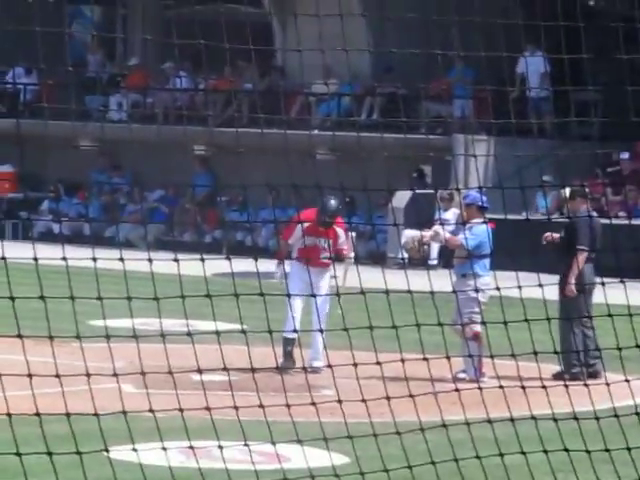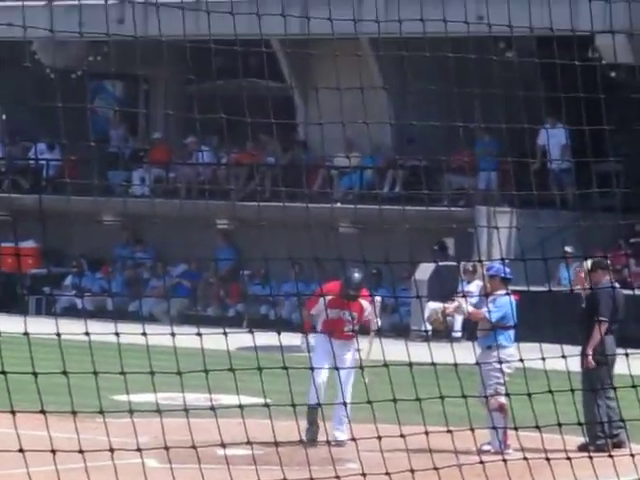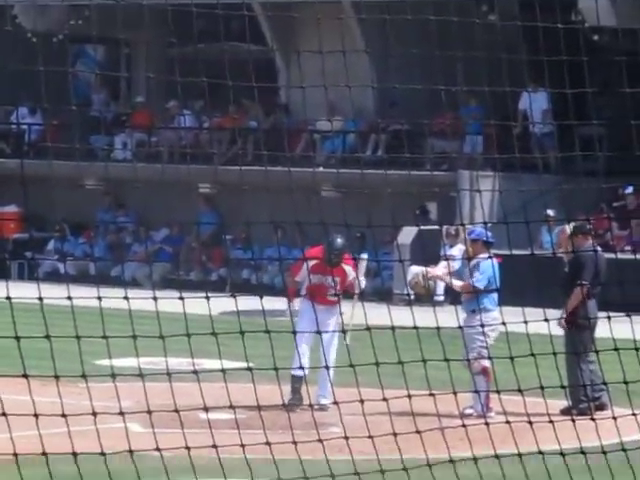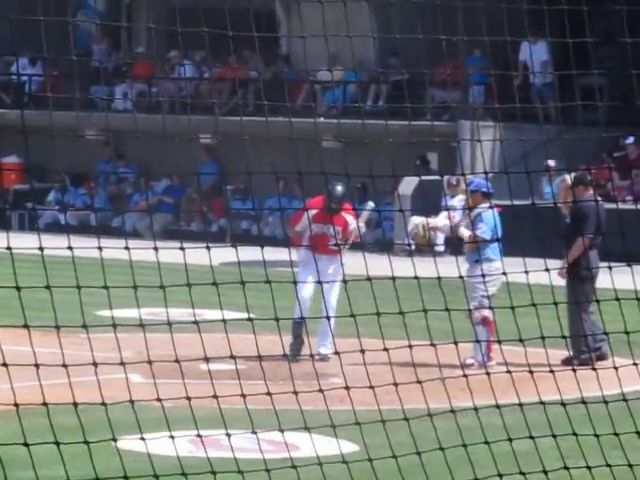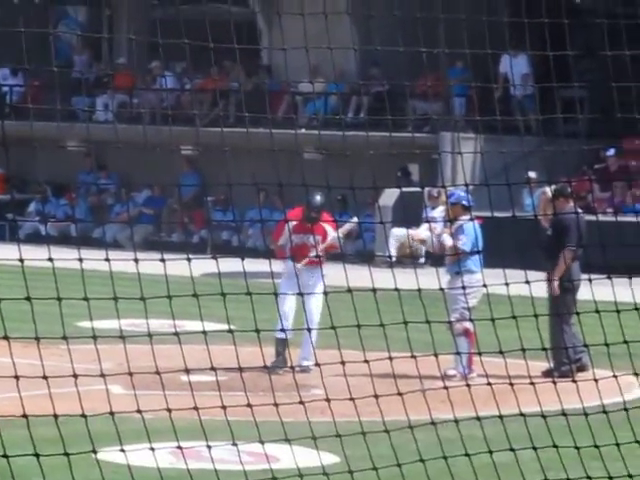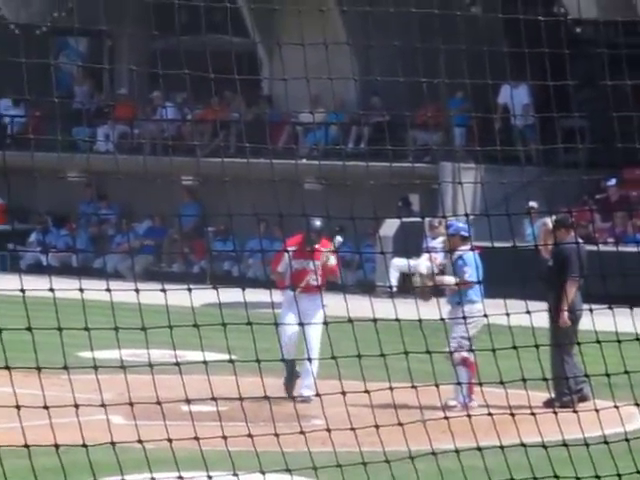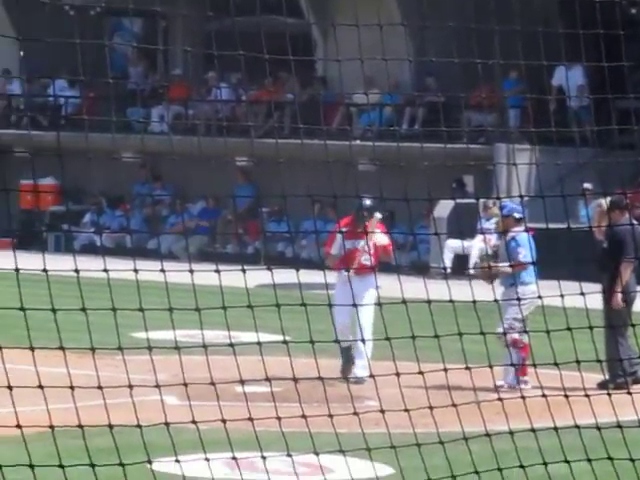
dt=0.2s
person 1, frame 1
left shoulder: (579, 220)
right shoulder: (592, 218)
left elbow: (581, 252)
left wrist: (570, 279)
right wrist: (556, 238)
left hip: (577, 277)
right hip: (586, 276)
left knee: (571, 322)
right knee: (585, 322)
left ankle: (574, 369)
right ankle: (593, 365)
person 1, frame 2
left shoulder: (602, 291)
right shoulder: (614, 289)
left elbow: (602, 323)
right elbow: (596, 308)
left wrist: (589, 350)
left hip: (598, 347)
right hip: (608, 346)
left knee: (593, 394)
right knee: (606, 392)
left ankle: (599, 440)
right ankle: (617, 436)
person 1, frame 3
left shoulder: (584, 255)
right shoulder: (596, 253)
left elbow: (582, 288)
right elbow: (571, 260)
left wrist: (565, 312)
left hip: (579, 312)
right hip: (589, 310)
left knee: (577, 358)
right knee: (587, 356)
left ankle: (582, 404)
right ankle: (599, 398)
person 1, frame 4
left shoulder: (587, 206)
right shoulder: (595, 204)
left elbow: (583, 239)
right elbow: (567, 210)
left wrist: (566, 263)
left hip: (581, 263)
right hip: (588, 262)
left knee: (578, 308)
right knee: (584, 308)
left ankle: (583, 354)
right ankle: (599, 348)
person 1, frame 5
left shoulder: (568, 219)
right shoulder: (571, 216)
left elbow: (568, 252)
right elbow: (547, 222)
left wrist: (554, 278)
left hip: (564, 275)
right hip: (567, 274)
left knee: (560, 320)
right knee: (564, 319)
left ankle: (564, 366)
right ankle: (580, 359)
person 1, frame 6
left shoulder: (570, 249)
right shoulder: (569, 246)
left elbow: (572, 281)
right elbow: (547, 253)
left wrist: (564, 309)
left hip: (566, 306)
right hip: (563, 305)
left knee: (561, 350)
right knee: (564, 349)
left ankle: (565, 396)
right ankle: (580, 390)
person 1, frame 7
right shoulder: (618, 229)
right elbow: (601, 234)
left wrist: (617, 291)
left hip: (620, 288)
right hip: (615, 286)
left knee: (615, 332)
right knee: (618, 331)
left ankle: (619, 378)
person 2, frame 1
left shoulder: (479, 229)
right shoulder: (471, 227)
left elbow: (456, 243)
right elbow: (452, 240)
left wrist: (440, 233)
right wrist: (431, 235)
left hip: (475, 282)
right hip: (466, 281)
left knee: (471, 325)
right knee: (461, 324)
left ankle: (476, 371)
right ankle: (471, 368)
person 2, frame 2
left shoulder: (503, 300)
right shoulder: (493, 299)
left elbow: (481, 316)
right elbow: (477, 312)
left wrist: (463, 305)
right wrist: (454, 307)
left hip: (499, 354)
right hip: (490, 353)
left knee: (496, 397)
right knee: (488, 396)
left ankle: (500, 443)
right ankle: (497, 440)
person 2, frame 3
left shoulder: (486, 264)
right shoulder: (476, 263)
left elbow: (471, 287)
right elbow: (460, 279)
left wrist: (449, 280)
right wrist: (438, 273)
left hip: (484, 317)
right hip: (475, 317)
left knee: (479, 361)
right knee: (474, 360)
left ankle: (482, 407)
right ankle: (480, 404)
person 2, frame 4
left shoulder: (486, 214)
right shoulder: (476, 214)
left elbow: (476, 240)
right elbow: (460, 228)
left wrist: (461, 229)
right wrist: (436, 224)
left hip: (485, 267)
right hip: (478, 267)
left knee: (480, 310)
right knee: (477, 310)
left ankle: (483, 357)
right ankle: (483, 354)
person 2, frame 5
left shoulder: (467, 226)
right shoulder: (458, 225)
left elbow: (458, 251)
right elbow: (445, 249)
left wrist: (445, 236)
left hip: (467, 279)
right hip: (459, 279)
left knee: (460, 322)
right knee: (462, 322)
left ankle: (463, 369)
right ankle: (465, 366)
person 2, frame 6
left shoulder: (467, 256)
right shoulder: (457, 256)
left elbow: (467, 282)
left wrist: (444, 280)
right wrist: (441, 280)
left hip: (468, 309)
right hip: (460, 309)
left knee: (458, 351)
right knee: (464, 352)
left ankle: (463, 398)
right ankle: (466, 396)
person 2, frame 7
left shoulder: (520, 237)
right shoulder: (510, 238)
left elbow: (523, 264)
left wrist: (499, 267)
right wrist: (495, 268)
left hip: (521, 291)
right hip: (514, 290)
left knee: (508, 332)
right knee: (518, 333)
left ankle: (512, 379)
right ankle: (521, 377)
person 3, frame 1
left shoulder: (339, 227)
right shoulder: (303, 220)
left elbow: (342, 250)
right elbow: (285, 242)
left wrist: (347, 255)
right wrist: (280, 264)
left hip: (323, 272)
right hip: (300, 268)
left knee: (321, 316)
right knee: (294, 310)
left ankle: (316, 361)
right ankle: (287, 356)
person 3, frame 2
left shoulder: (364, 300)
right shoulder: (327, 292)
left elbow: (368, 320)
right elbow: (309, 312)
left wrist: (373, 324)
right wrist: (305, 334)
left hip: (348, 344)
right hip: (325, 340)
left knee: (345, 389)
right knee: (318, 380)
left ankle: (340, 433)
right ankle: (312, 425)
person 3, frame 3
left shoulder: (347, 265)
right shoulder: (310, 258)
left elbow: (351, 285)
right elbow: (293, 279)
left wrist: (359, 285)
right wrist: (290, 301)
left hip: (332, 310)
right hip: (309, 306)
left knee: (329, 354)
right knee: (302, 348)
left ankle: (324, 398)
right ankle: (295, 394)
person 3, frame 4
left shoulder: (348, 214)
right shoulder: (311, 207)
left elbow: (352, 236)
right elbow: (295, 229)
left wrist: (357, 234)
left hip: (333, 260)
right hip: (310, 256)
left knee: (330, 304)
right knee: (303, 296)
left ankle: (325, 348)
right ankle: (297, 340)
person 3, frame 5
left shoulder: (328, 224)
right shoulder: (291, 219)
left elbow: (332, 248)
right elbow: (278, 244)
left wrist: (335, 242)
right wrist: (286, 261)
left hip: (315, 272)
right hip: (292, 269)
left knee: (313, 316)
right knee: (286, 311)
left ankle: (306, 360)
right ankle: (280, 356)
person 3, frame 6
left shoulder: (326, 248)
right shoulder: (291, 246)
left elbow: (334, 277)
right elbow: (276, 272)
left wrist: (330, 264)
right wrist: (285, 289)
left hip: (315, 299)
right hip: (292, 297)
left knee: (313, 345)
right knee: (287, 337)
left ankle: (307, 390)
right ankle: (290, 373)
person 3, frame 7
left shoulder: (378, 228)
right shoulder: (342, 227)
left elbow: (388, 256)
right elbow: (330, 256)
left wrist: (380, 243)
right wrist: (341, 270)
left hip: (367, 280)
right hip: (345, 279)
left knee: (365, 324)
right knee: (341, 322)
left ankle: (361, 371)
right ankle: (347, 357)
